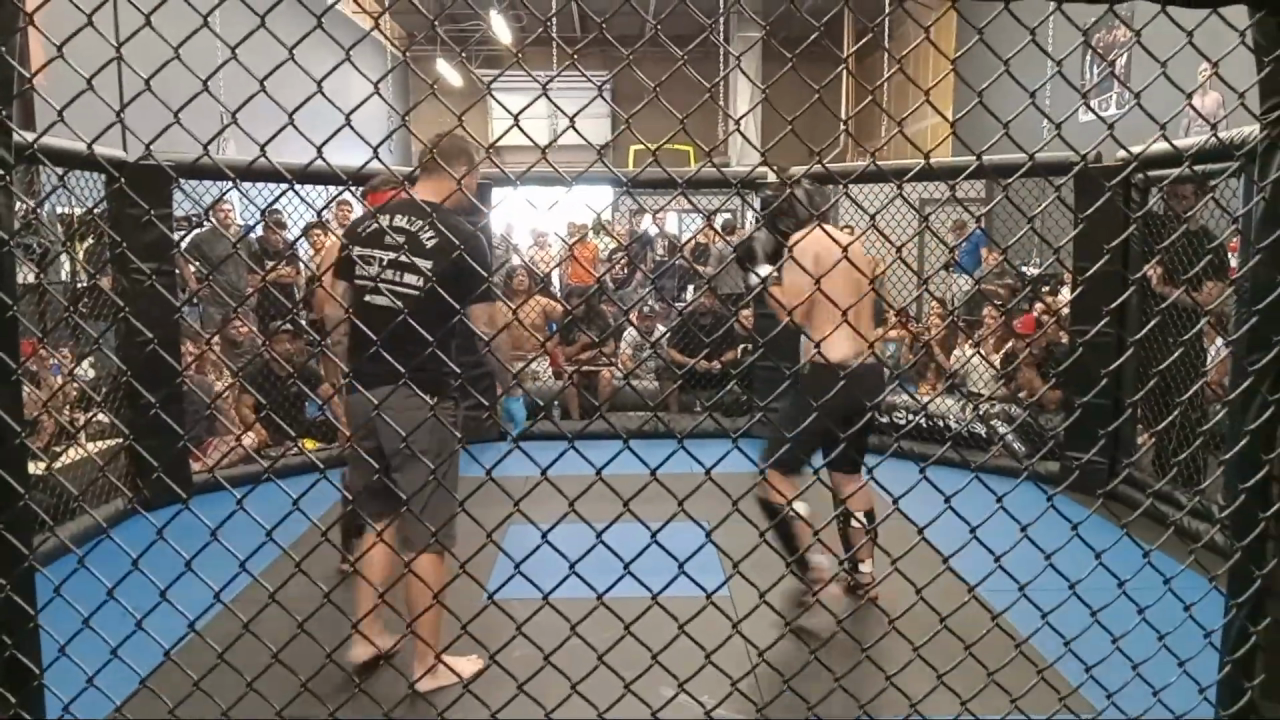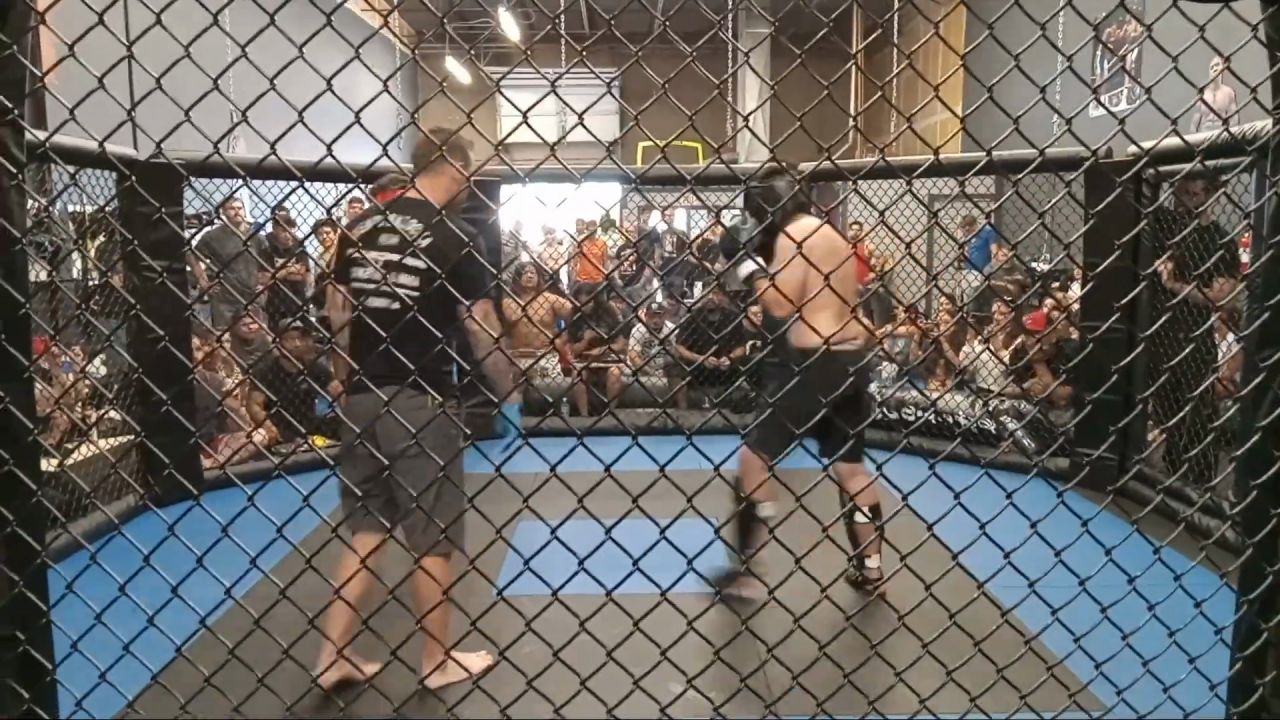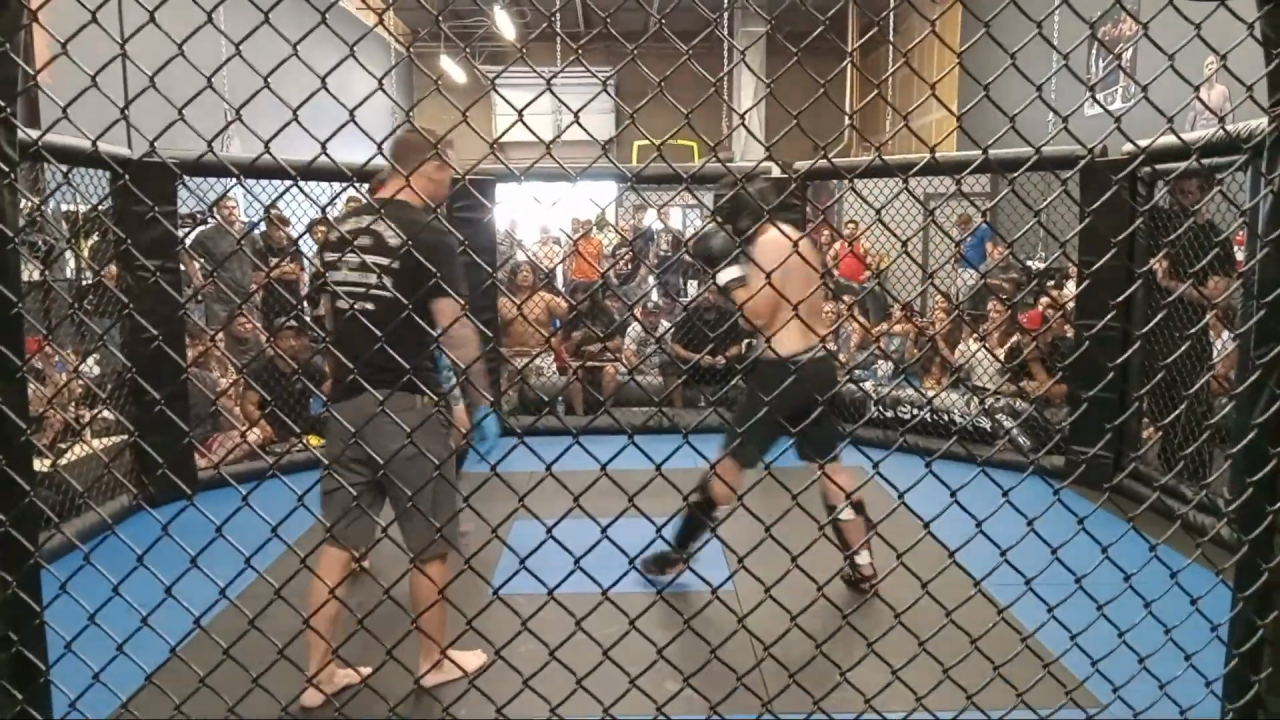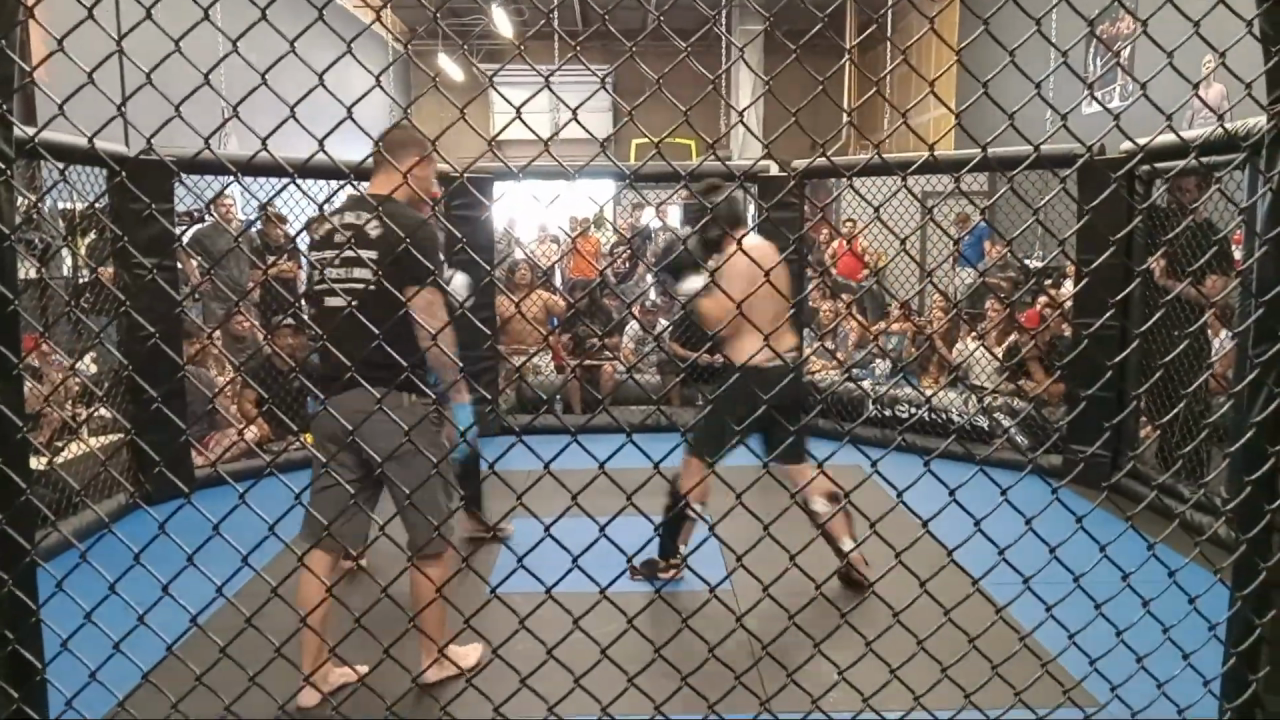
dt=0.1s
person 1, frame 1
left shoulder: (365, 226)
right shoulder: (459, 238)
left elbow: (338, 310)
right elbow: (487, 327)
left wrist: (349, 376)
right wrist: (513, 388)
left hip: (364, 395)
right hip: (420, 401)
left knee: (379, 517)
right knee: (425, 535)
left ankle: (365, 636)
right ankle: (429, 663)
person 1, frame 2
left shoulder: (361, 227)
right shoulder: (456, 237)
left elbow: (341, 314)
right elbow: (482, 329)
right wrist: (510, 395)
left hip: (364, 396)
right hip: (422, 400)
left knee: (365, 524)
right knee: (434, 534)
left ankle: (334, 654)
right ankle: (438, 660)
person 1, frame 3
left shoulder: (340, 229)
right shoulder: (429, 233)
left elbow: (329, 315)
right elbow: (454, 328)
right wrist: (483, 402)
left hip: (346, 402)
right hip: (407, 403)
left knee: (338, 535)
right knee: (433, 535)
left ankle: (318, 675)
right ankle: (435, 660)
person 1, frame 4
left shoulder: (323, 227)
right shoulder: (411, 227)
right elbow: (430, 321)
right wrist: (460, 397)
left hip: (337, 399)
right hip: (398, 400)
left knee: (326, 535)
right knee: (432, 534)
left ankle: (314, 672)
right ankle: (437, 656)
person 2, frame 1
left shoulder: (802, 243)
right shoulder: (852, 244)
left elbow: (791, 310)
left wrist: (765, 271)
left hip: (830, 379)
right hip: (866, 372)
left knee: (774, 478)
right knee: (848, 474)
left ankle: (813, 571)
right ankle: (863, 575)
person 2, frame 2
left shoulder: (793, 235)
right shoulder: (833, 234)
left elbow: (782, 305)
left wrist: (750, 264)
right wrist: (765, 261)
left hip: (814, 365)
right hip: (854, 359)
left knee: (755, 460)
right knee: (850, 465)
left ankle: (744, 571)
right ankle: (870, 569)
person 2, frame 3
left shoulder: (770, 244)
right shoulder: (798, 241)
left elbow: (757, 313)
left wrist: (729, 270)
right wrist: (733, 265)
left hip: (782, 374)
right hip: (817, 368)
left knee: (729, 467)
right knee: (828, 465)
left ankle: (678, 556)
right ankle: (862, 567)
person 2, frame 4
left shoulder: (738, 253)
right shoulder: (760, 247)
left elbow: (718, 322)
left wrist: (690, 277)
right wrist: (701, 270)
left hip: (754, 379)
right hip: (786, 372)
left knee: (696, 462)
right knee: (798, 466)
left ankle: (669, 560)
right ankle: (854, 561)
person 3, frame 1
left shoulder: (1210, 246)
right shoulder: (1155, 226)
left elbow: (1210, 300)
left wrist: (1165, 290)
left hip: (1183, 344)
right hip: (1145, 336)
left knee: (1184, 420)
right knee: (1153, 416)
left ankle: (1189, 488)
right ankle: (1162, 479)
person 3, frame 2
left shoulder: (1221, 241)
right shoulder: (1165, 222)
left elbow: (1220, 296)
left wrist: (1176, 286)
left hip: (1194, 341)
right hip: (1157, 332)
left knee: (1195, 416)
right knee: (1164, 412)
left ankle: (1199, 484)
right ankle: (1173, 475)
person 3, frame 3
left shoulder: (1215, 240)
right shoulder: (1160, 221)
left elbow: (1215, 295)
left wrist: (1170, 284)
left hip: (1188, 339)
right hip: (1152, 332)
left knee: (1190, 414)
right knee: (1160, 410)
left ankle: (1194, 483)
right ankle: (1169, 474)
person 3, frame 4
left shoulder: (1213, 238)
right shoulder: (1158, 220)
left elbow: (1213, 294)
left wrist: (1167, 283)
left hip: (1187, 339)
right hip: (1150, 331)
left knee: (1188, 414)
right knee: (1158, 410)
left ankle: (1192, 482)
right ankle: (1167, 474)
